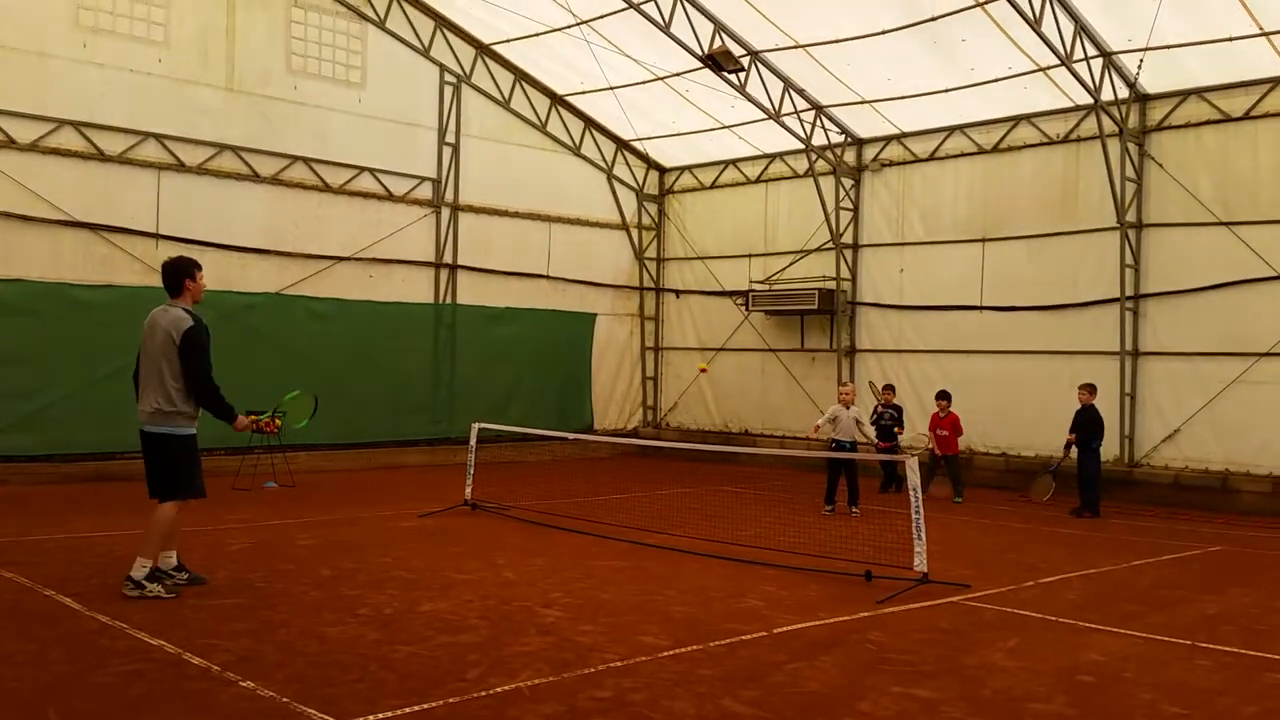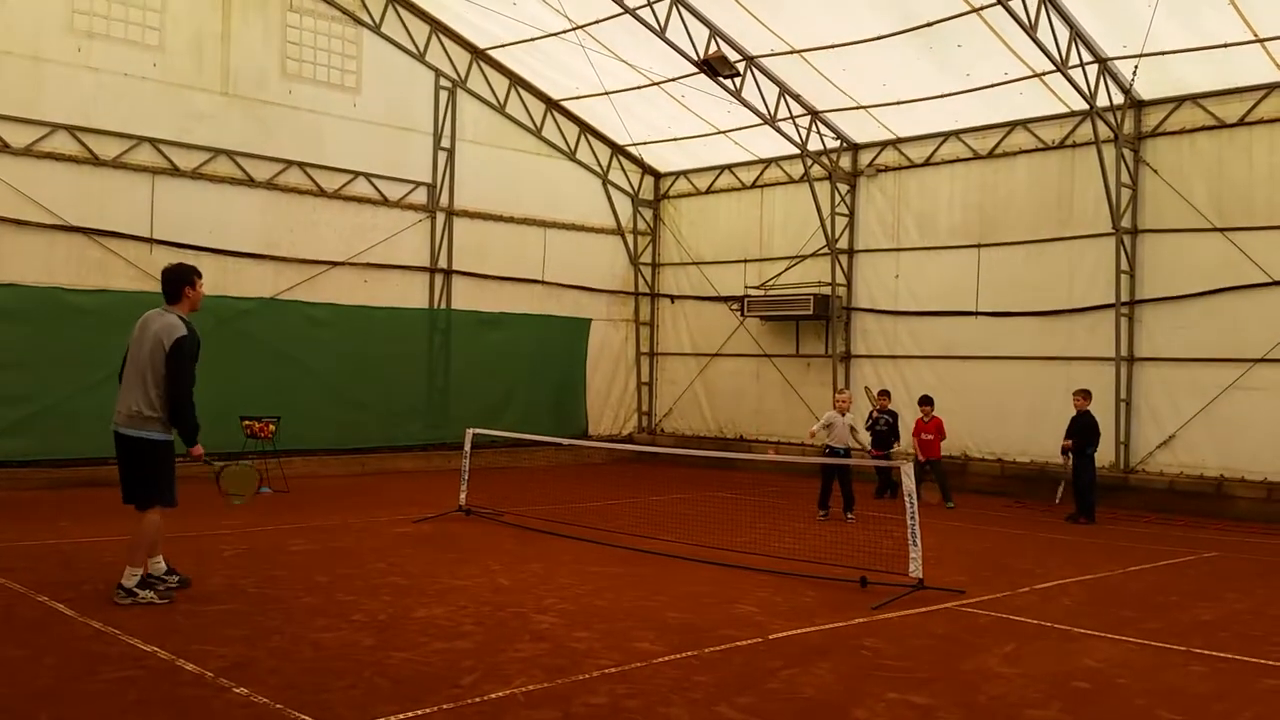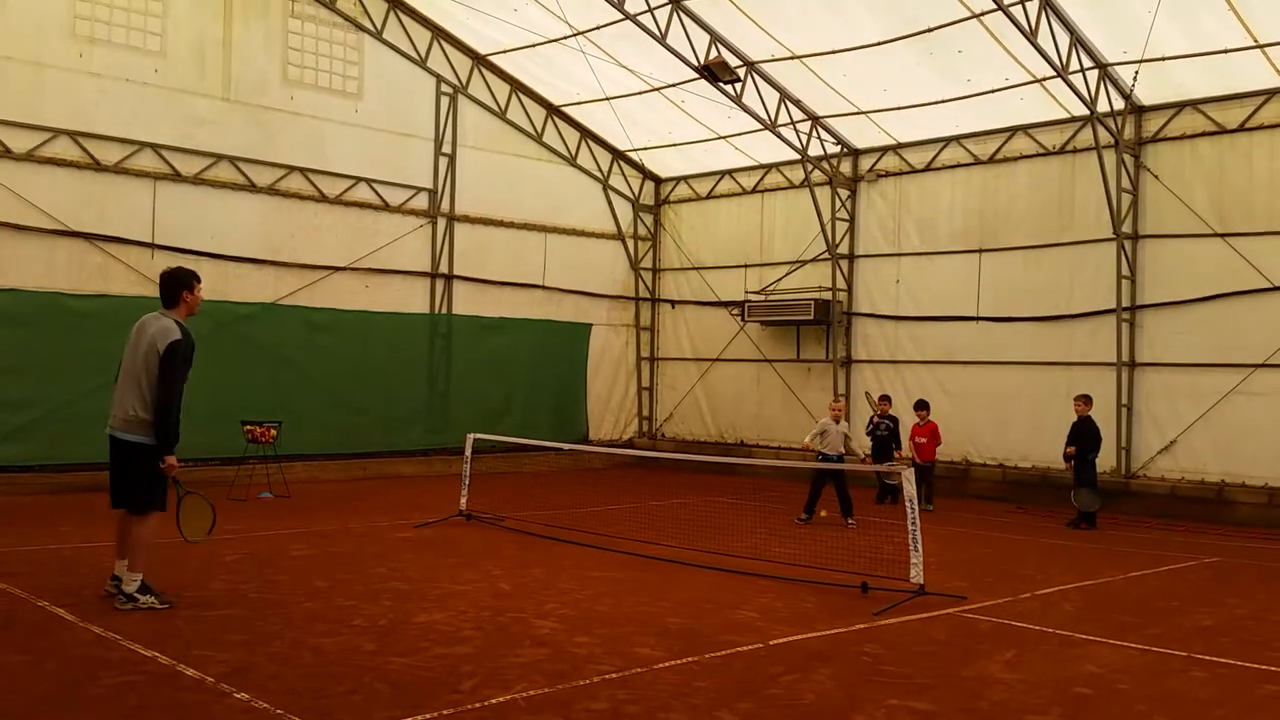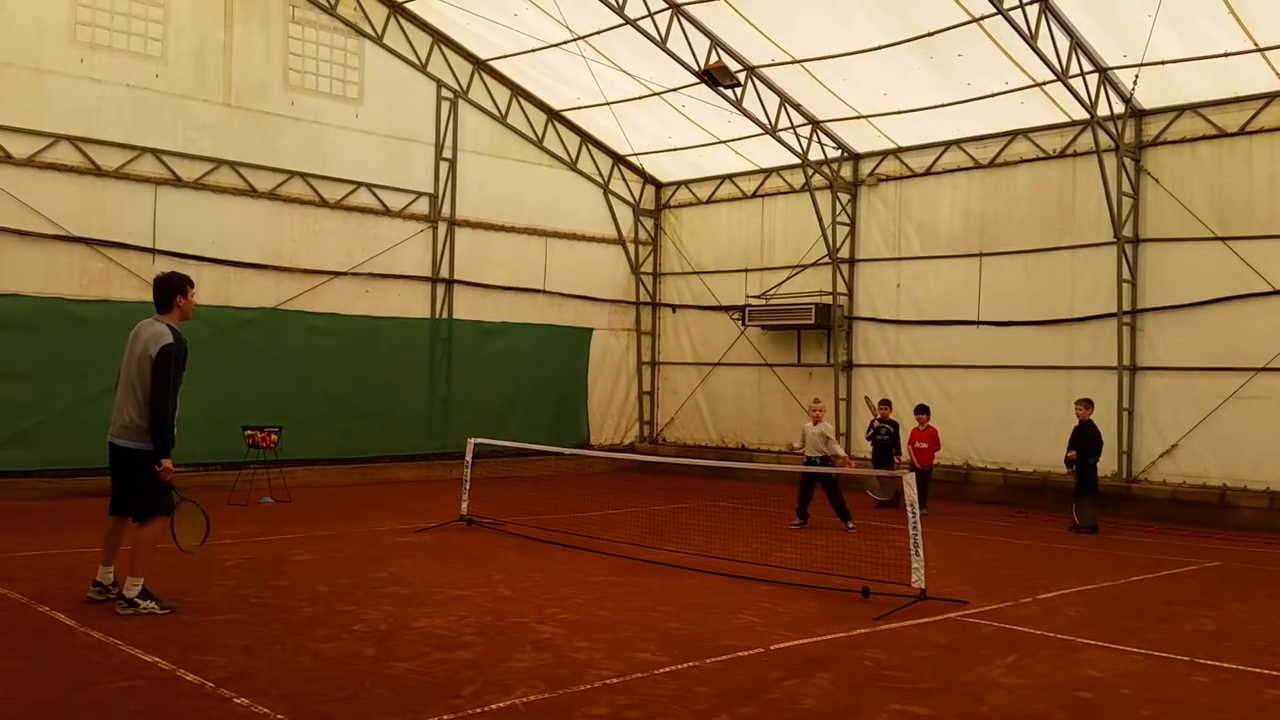
dt=0.2s
person 1, frame 1
left shoulder: (153, 318)
right shoulder: (191, 325)
left elbow: (139, 373)
right elbow: (202, 383)
right wrist: (231, 416)
left hip: (151, 423)
right hip: (174, 426)
left knee: (173, 497)
right knee: (173, 499)
left ankle: (169, 565)
right ankle: (139, 576)
person 1, frame 2
left shoulder: (147, 320)
right shoulder: (184, 334)
left elbow: (125, 373)
right elbow: (181, 394)
right wrist: (193, 440)
left hip: (125, 425)
right hip: (151, 432)
left knee: (148, 503)
right knee: (153, 505)
left ankle: (157, 569)
right ankle: (131, 584)
person 1, frame 3
left shoulder: (144, 323)
right shoulder: (178, 338)
right elbow: (168, 398)
right wrist: (168, 449)
left hip: (120, 429)
right hip: (145, 436)
left knee: (127, 506)
right knee: (150, 510)
left ankle: (120, 573)
right ankle: (133, 589)
person 1, frame 4
left shoulder: (141, 329)
right shoulder: (171, 342)
right elbow: (163, 403)
right wrist: (164, 453)
left hip: (120, 436)
right hip: (143, 442)
left knee: (121, 512)
right knee: (153, 516)
left ankle: (103, 581)
right ankle: (132, 594)
